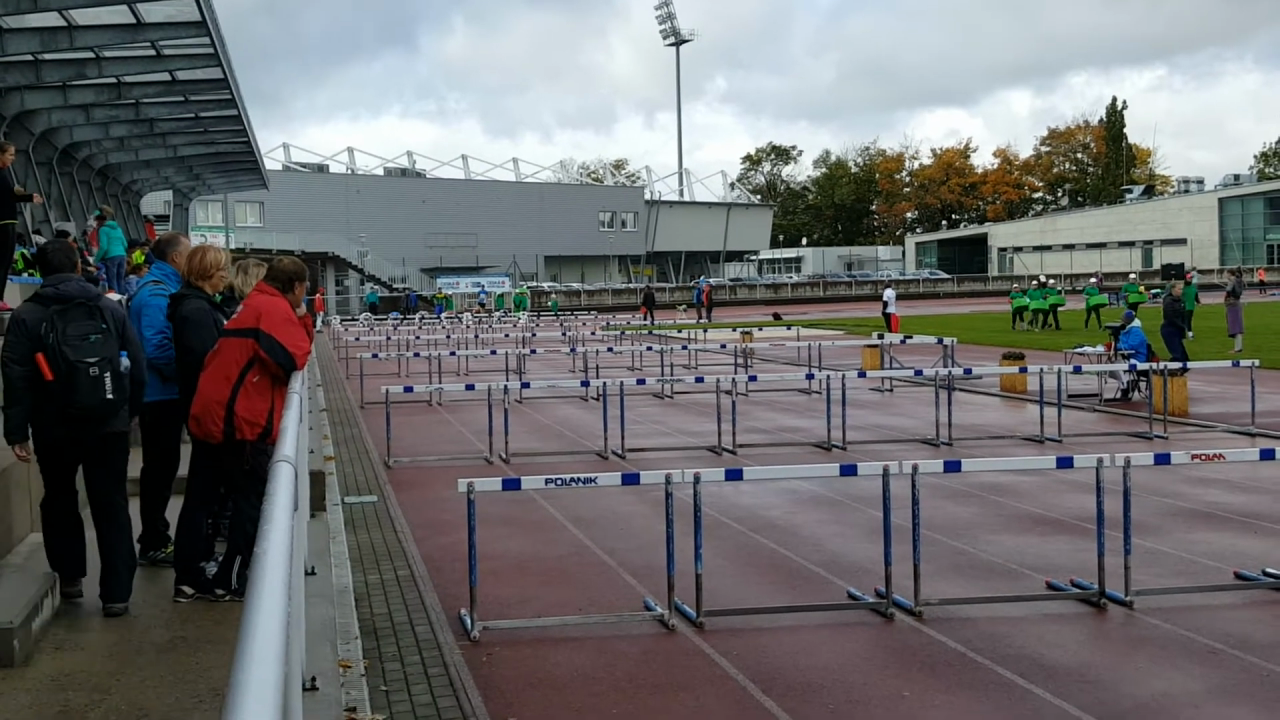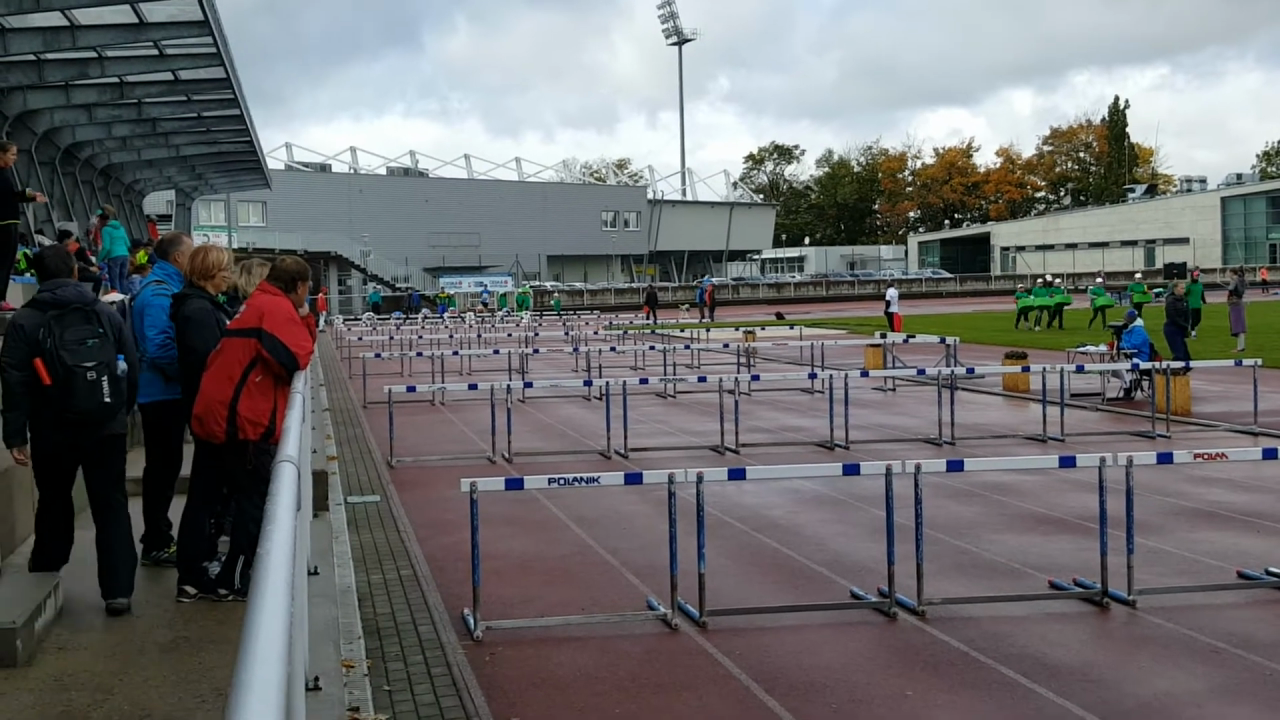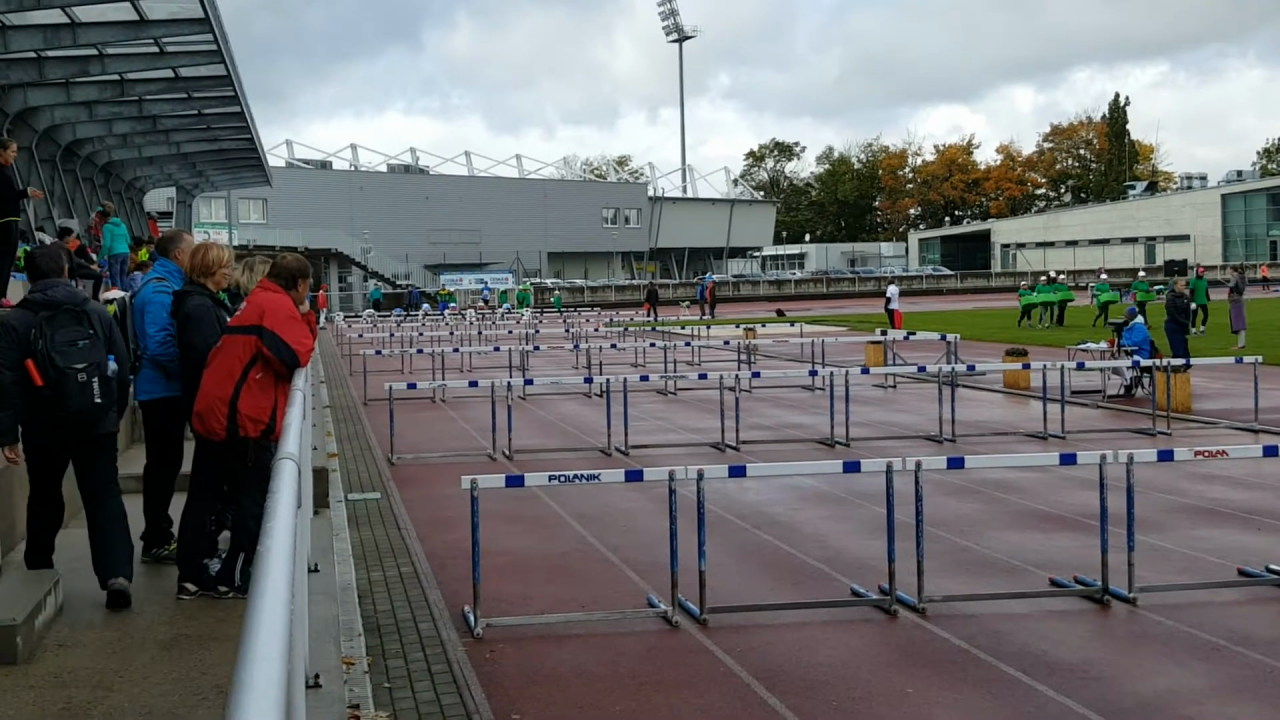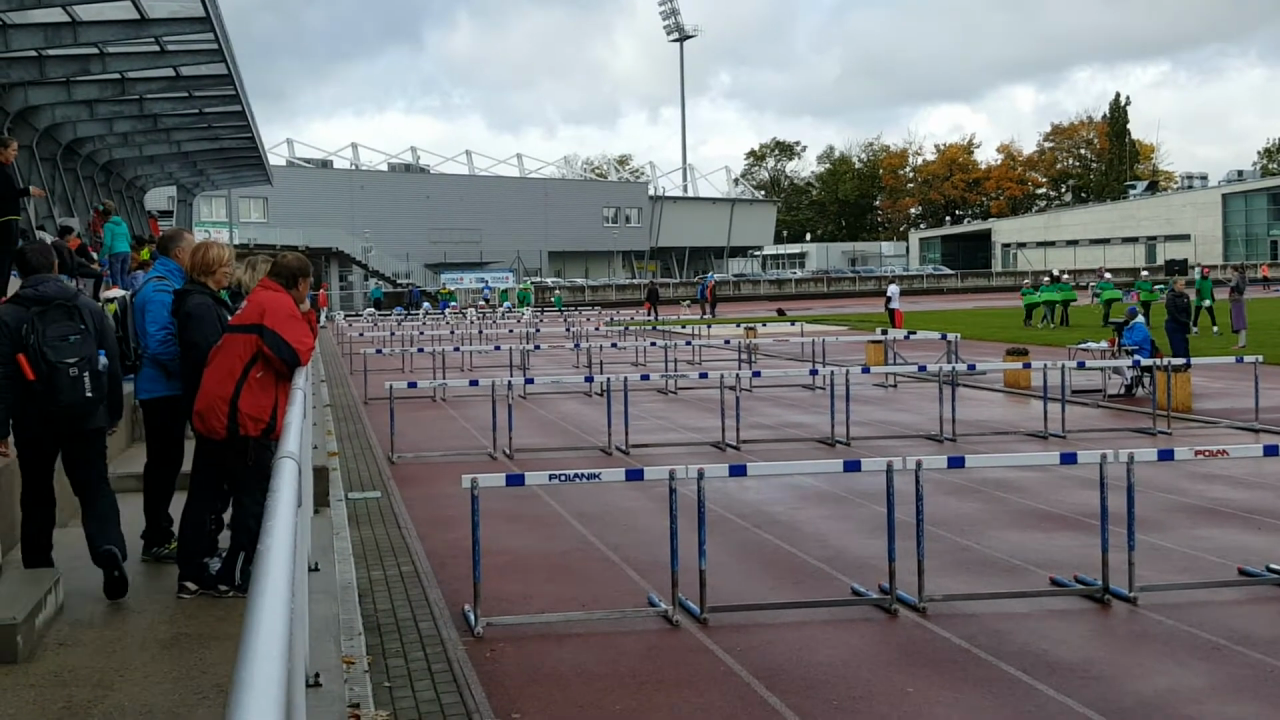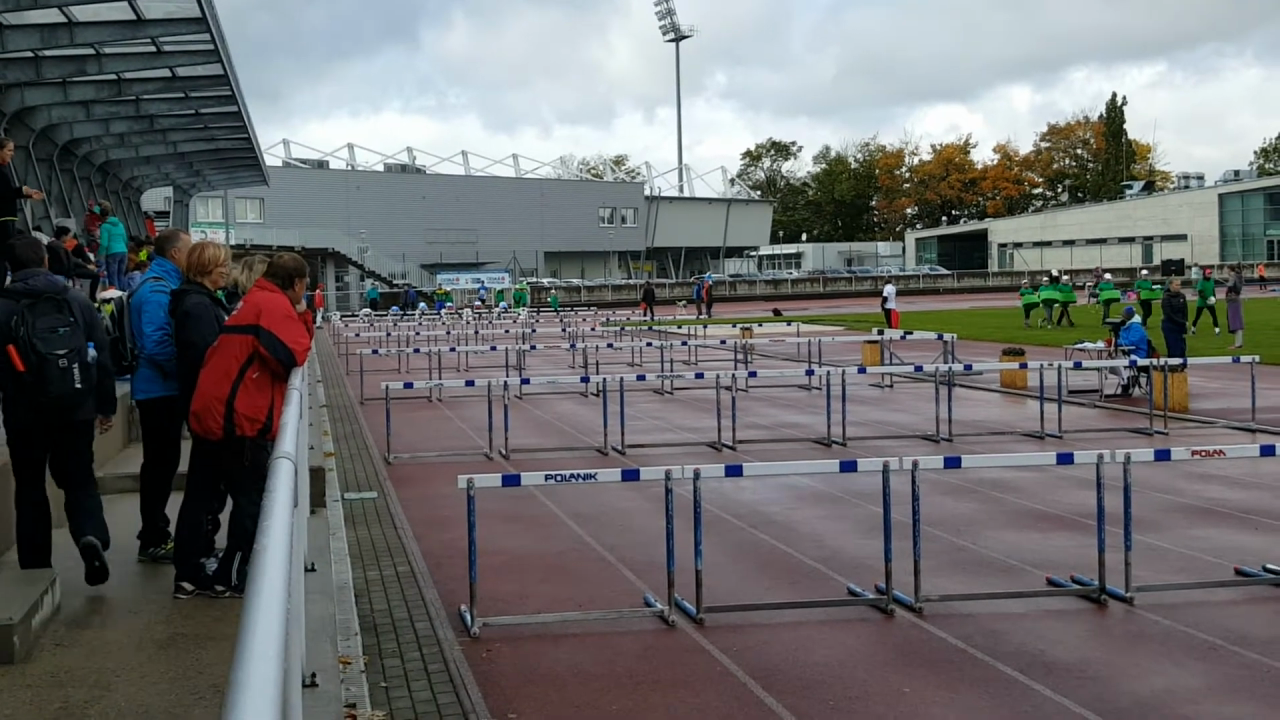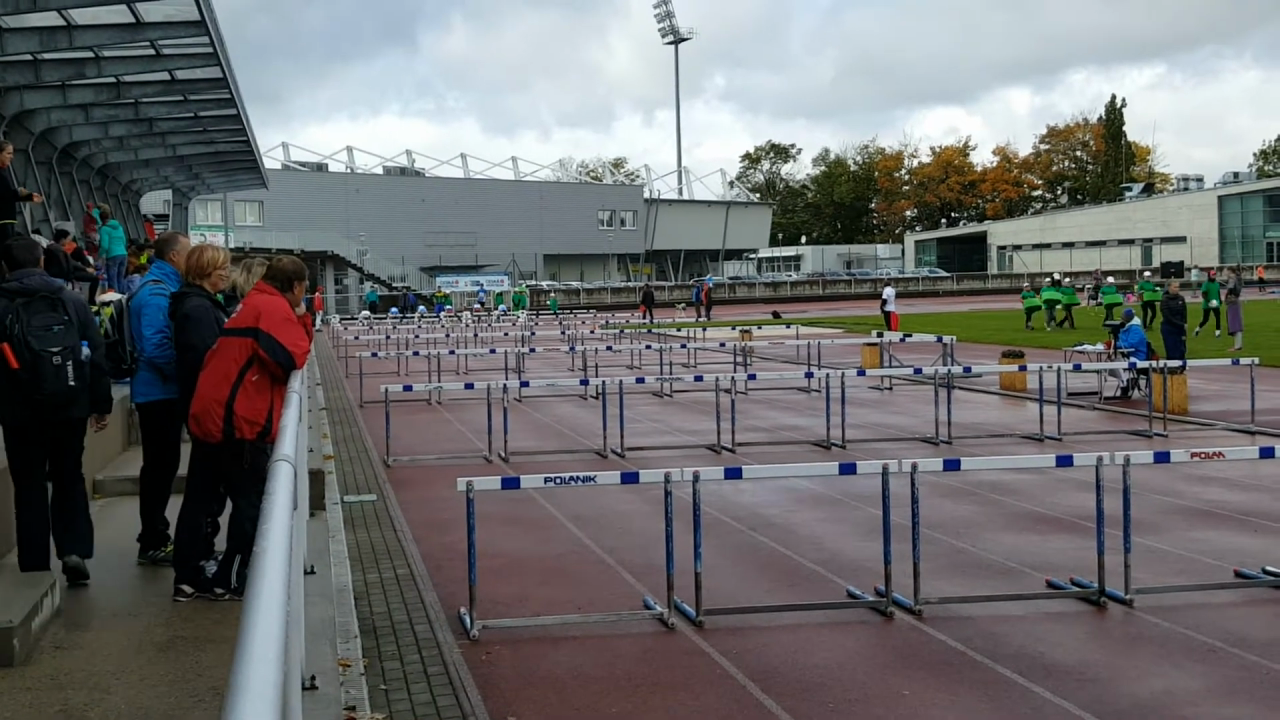
dt=0.1s
person 1, frame 1
right shoulder: (111, 309)
right elbow: (136, 367)
right wrist: (129, 410)
left hip: (55, 428)
right hip: (109, 424)
left knee: (59, 500)
right knee: (112, 506)
left ankle: (70, 576)
right ankle: (116, 593)
person 1, frame 2
right shoulder: (106, 314)
right elbow: (130, 369)
right wrist: (120, 413)
left hip: (52, 430)
right hip: (106, 427)
left knee: (54, 501)
right knee: (112, 507)
left ankle: (46, 570)
right ankle: (118, 590)
person 1, frame 3
right shoulder: (97, 313)
right elbow: (121, 369)
right wrist: (114, 413)
left hip: (43, 429)
right hip: (97, 425)
left knee: (44, 496)
right knee: (105, 500)
left ankle: (38, 567)
right ankle: (116, 575)
person 1, frame 4
right shoulder: (89, 307)
right elbow: (112, 363)
right wrist: (113, 411)
left hip: (35, 423)
right hip: (87, 420)
left knee: (37, 492)
right knee: (96, 492)
left ankle: (38, 564)
right ankle: (109, 550)
person 1, frame 5
right shoulder: (79, 301)
right elbow: (102, 356)
right wrist: (106, 405)
right hip: (76, 411)
left knee: (30, 489)
right knee: (79, 481)
left ankle: (36, 567)
right ankle: (92, 539)
person 1, frame 6
right shoulder: (73, 302)
right elbow: (97, 356)
right wrist: (101, 404)
right hip: (71, 409)
left knee: (30, 490)
right knee: (69, 483)
left ankle: (37, 569)
right ankle: (74, 554)
person 2, frame 1
left shoulder: (203, 306)
right shoulder: (196, 311)
right elbow: (205, 363)
left knee: (209, 486)
right knee: (203, 490)
left ankle: (200, 559)
right ankle: (189, 577)
person 2, frame 2
left shoulder: (206, 305)
right shoulder: (198, 310)
right elbow: (207, 363)
left knee: (212, 486)
right knee: (206, 489)
left ankle: (203, 559)
right ankle: (192, 577)
person 2, frame 3
left shoulder: (207, 303)
right shoulder: (199, 307)
right elbow: (208, 360)
left knee: (214, 483)
right knee: (207, 485)
left ankle: (204, 556)
right ankle: (192, 572)
person 2, frame 4
left shoulder: (208, 301)
right shoulder: (200, 306)
right elbow: (209, 358)
left knee: (213, 481)
right knee: (207, 484)
left ankle: (204, 555)
right ankle: (192, 572)
person 2, frame 5
left shoulder: (205, 301)
right shoulder: (197, 305)
right elbow: (206, 358)
left knee: (210, 482)
right knee: (204, 484)
left ankle: (200, 554)
right ankle: (189, 571)
person 2, frame 6
left shoulder: (205, 304)
right shoulder: (197, 308)
right elbow: (206, 361)
left knee: (209, 484)
right knee: (203, 487)
left ankle: (200, 558)
right ankle: (188, 575)
person 3, frame 1
left shoulder: (255, 304)
right shoulder: (275, 309)
right elbow: (293, 360)
left wrist: (301, 322)
right wrist: (302, 321)
left hip: (216, 415)
right hip: (240, 420)
right knee: (252, 503)
right ankle: (230, 582)
person 3, frame 2
left shoulder: (257, 304)
right shoulder: (278, 308)
right elbow: (295, 360)
left wrist: (304, 321)
right wrist: (305, 321)
left hip: (219, 416)
right hip: (243, 420)
right knee: (254, 502)
right ankle: (233, 582)
person 3, frame 3
left shoulder: (258, 301)
right shoulder: (278, 306)
right elbow: (296, 357)
left wrist: (304, 318)
right wrist: (305, 318)
left hip: (220, 413)
right hip: (243, 418)
left knee: (225, 497)
right knee: (254, 500)
left ankle: (196, 575)
right ankle: (233, 579)
person 3, frame 4
left shoulder: (259, 300)
right shoulder: (279, 305)
right elbow: (296, 357)
left wrist: (305, 317)
right wrist: (306, 317)
left hip: (219, 412)
right hip: (243, 417)
left knee: (239, 496)
right knee: (254, 499)
left ankle: (198, 572)
right ankle: (233, 579)
person 3, frame 5
left shoulder: (255, 301)
right shoulder: (275, 305)
left elbow: (277, 352)
right elbow: (292, 357)
left wrist: (301, 318)
right wrist: (302, 317)
left hip: (217, 413)
right hip: (239, 417)
left knee: (239, 497)
right knee: (251, 500)
left ankle: (194, 574)
right ankle: (230, 579)
person 3, frame 6
left shoulder: (255, 303)
right shoulder: (274, 308)
left elbow: (272, 353)
right elbow: (291, 360)
left wrist: (301, 321)
right wrist: (301, 320)
left hip: (216, 415)
right hip: (239, 420)
left knee: (245, 499)
right knee: (251, 502)
left ankle: (193, 576)
right ankle: (229, 581)
person 4, frame 1
left shoulder: (163, 288)
right shoulder: (157, 294)
right elbow: (158, 348)
left hip: (163, 391)
right hip: (160, 393)
left knee: (163, 465)
right knee: (160, 466)
left ankle: (156, 537)
right ankle: (152, 544)
person 4, frame 2
left shoulder: (166, 287)
right shoulder: (160, 293)
right elbow: (160, 348)
left wrist: (184, 377)
left hip: (166, 391)
right hip: (162, 392)
left knee: (166, 465)
right knee: (163, 466)
left ankle: (159, 536)
right ankle: (156, 545)
person 4, frame 3
left shoulder: (166, 285)
right shoulder: (160, 290)
right elbow: (161, 345)
left wrist: (186, 373)
left hip: (165, 388)
right hip: (162, 389)
left knee: (166, 462)
right knee: (163, 464)
left ankle: (159, 534)
right ankle: (156, 541)
person 4, frame 4
left shoulder: (167, 283)
right shoulder: (161, 289)
right elbow: (161, 344)
left wrist: (187, 372)
left hip: (166, 387)
right hip: (163, 388)
left knee: (166, 461)
right knee: (163, 462)
left ankle: (160, 532)
right ankle: (156, 541)
person 4, frame 5
left shoulder: (164, 284)
right shoulder: (158, 290)
right elbow: (157, 345)
left wrist: (184, 372)
left hip: (163, 388)
right hip: (160, 389)
left knee: (163, 462)
right knee: (160, 463)
left ankle: (156, 533)
right ankle: (153, 541)
person 4, frame 6
left shoulder: (164, 287)
right shoulder: (158, 293)
right elbow: (157, 348)
left hip: (163, 390)
right hip: (160, 392)
left knee: (163, 464)
right knee: (160, 465)
left ankle: (156, 536)
right ankle: (152, 544)
